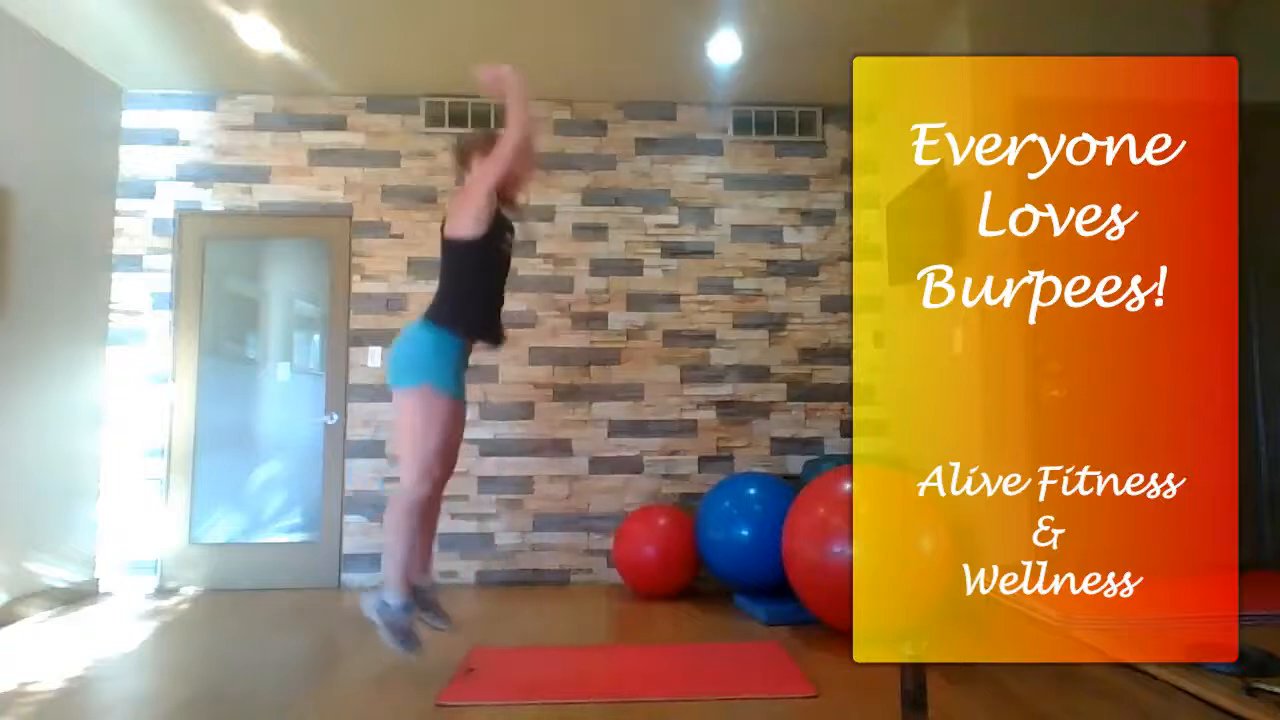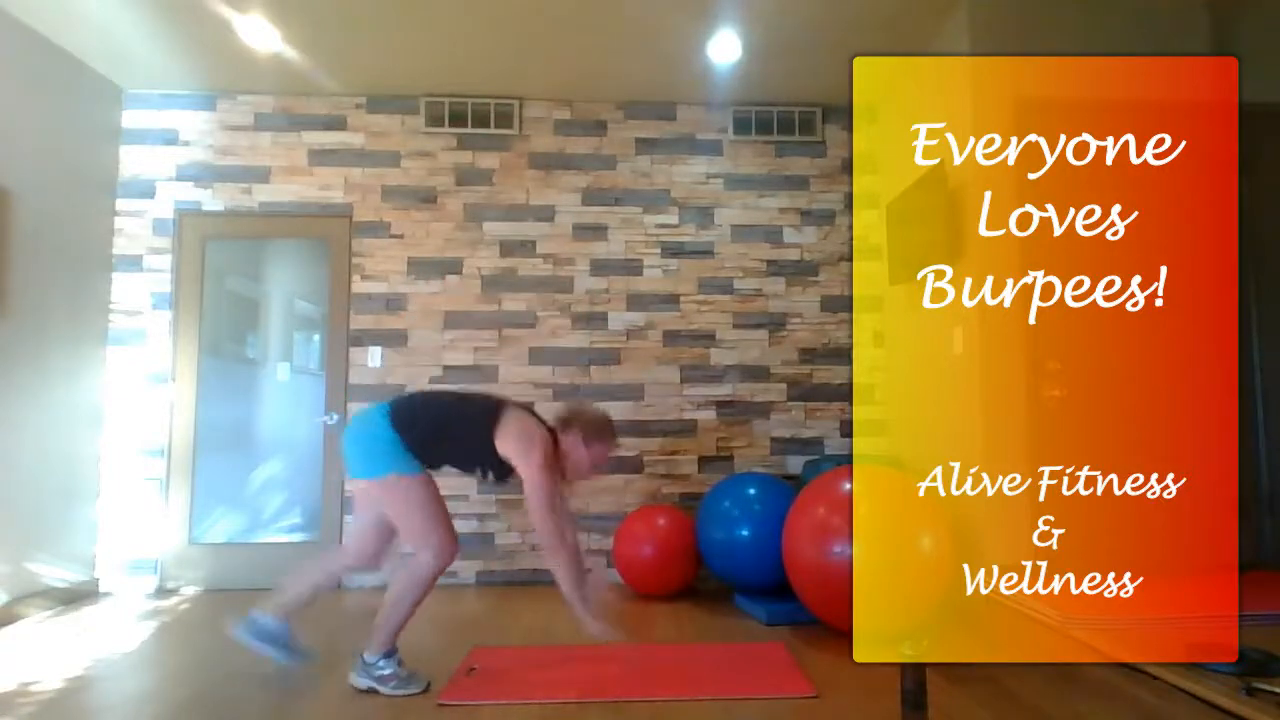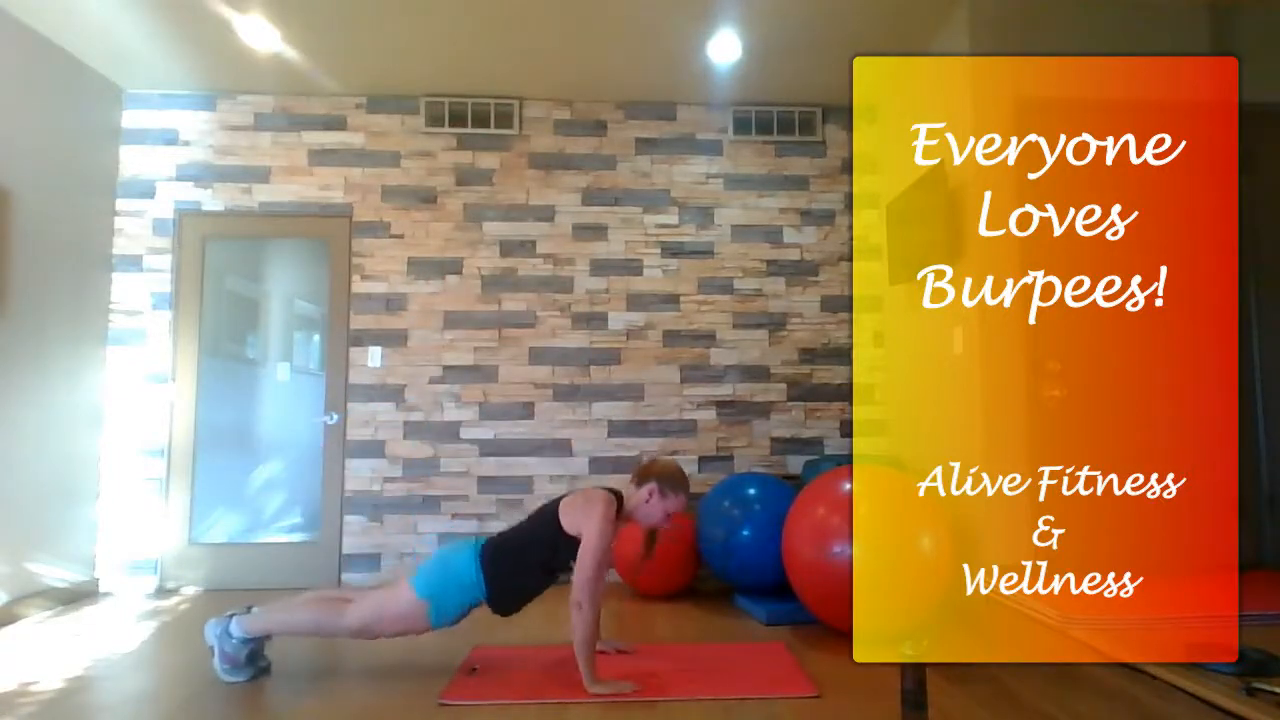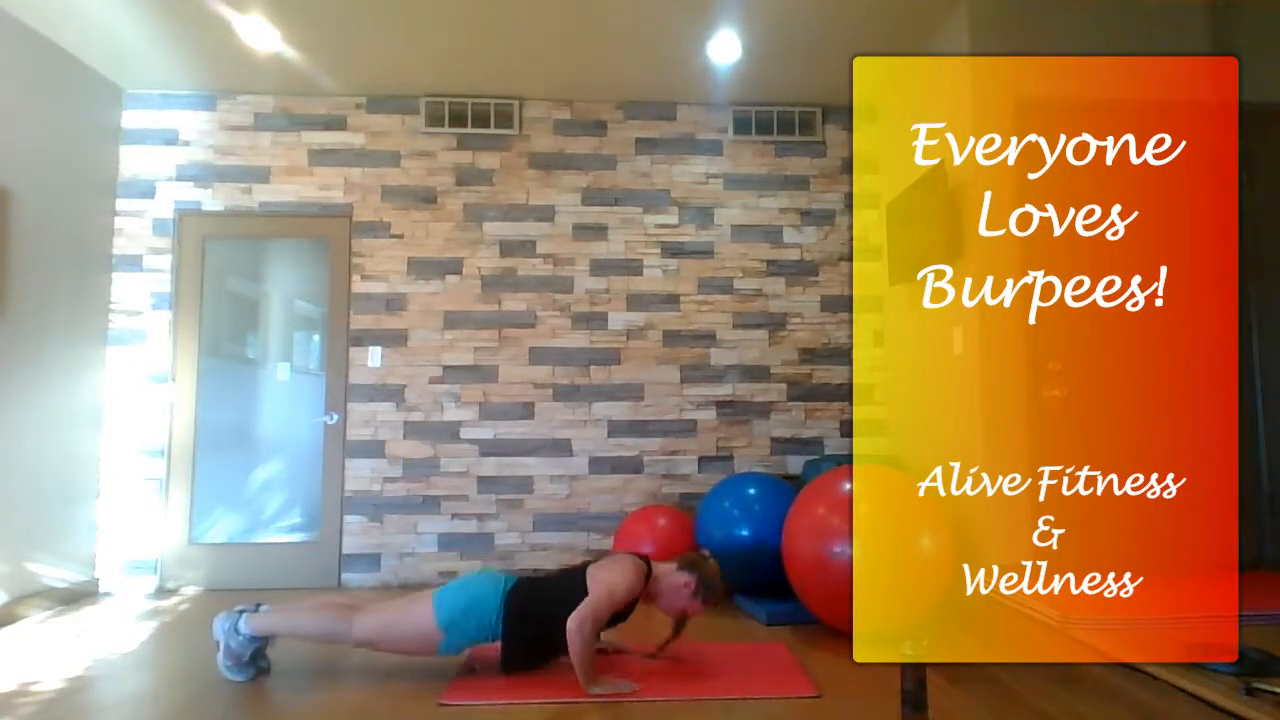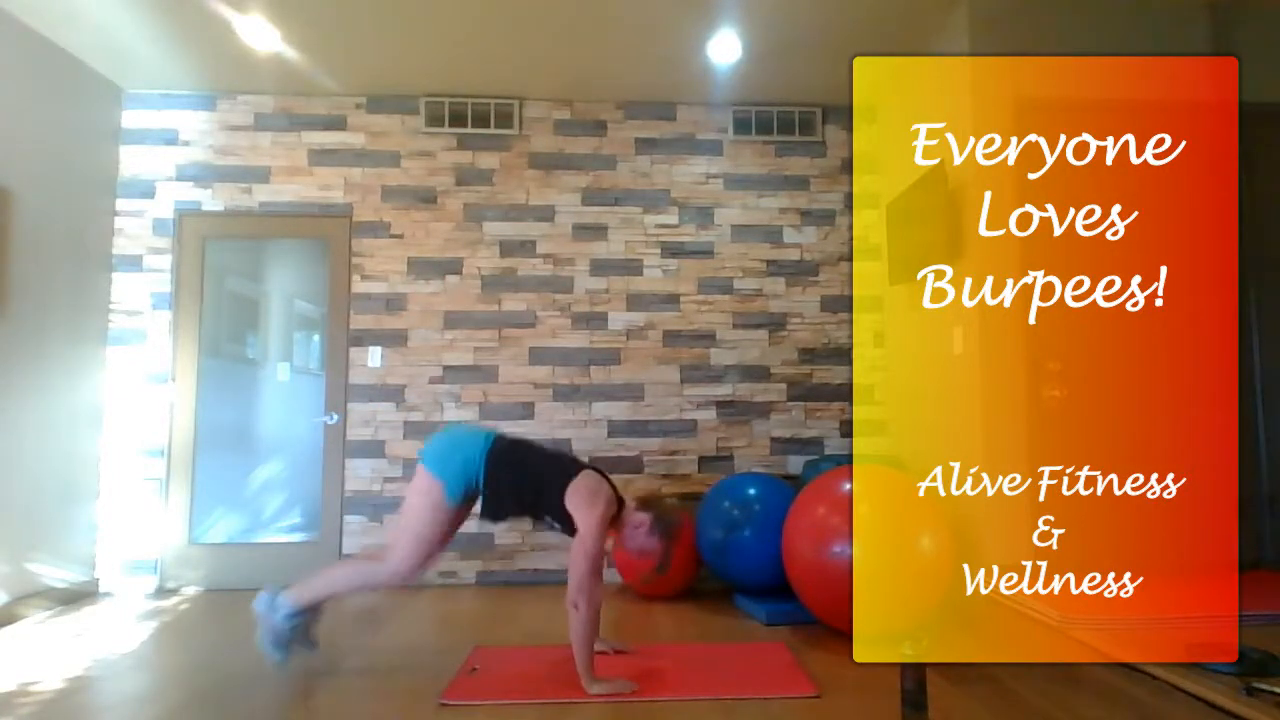
dt=1s
person 1, frame 1
left shoulder: (486, 206)
right shoulder: (475, 203)
left elbow: (523, 160)
right elbow: (518, 142)
left wrist: (510, 96)
right wrist: (513, 90)
left hip: (446, 352)
right hip: (432, 349)
left knee: (435, 477)
right knee: (421, 478)
left ankle: (415, 583)
right ankle: (391, 596)
person 1, frame 2
left shoulder: (546, 445)
right shoulder: (536, 448)
left elbow: (563, 525)
right elbow: (550, 541)
left wrist: (586, 584)
right wrist: (588, 614)
left hip: (385, 433)
right hip: (385, 437)
left knee: (360, 554)
right knee: (437, 551)
left ankle: (265, 620)
right ankle: (375, 662)
person 1, frame 3
left shoulder: (605, 508)
right shoulder: (602, 513)
left elbow: (587, 586)
right elbow: (583, 599)
left wrist: (593, 641)
right wrist: (591, 679)
left hip: (471, 566)
right hip: (467, 575)
left knee: (359, 603)
right knee: (353, 621)
left ankle: (248, 620)
right ankle: (238, 629)
person 1, frame 4
left shoulder: (633, 567)
right shoulder: (632, 578)
right elbow: (577, 624)
left wrist: (599, 642)
right wrist: (591, 682)
left hip: (498, 593)
right hip: (488, 607)
left knee: (369, 615)
right knee: (359, 628)
left ankle: (255, 618)
right ankle: (245, 627)
person 1, frame 5
left shoulder: (602, 506)
right shoulder: (597, 510)
left elbow: (589, 580)
right elbow: (578, 597)
left wrist: (593, 640)
right wrist: (589, 679)
left hip: (472, 455)
right hip: (461, 456)
left knee: (402, 561)
right knee: (402, 567)
left ankle: (299, 605)
right ankle: (284, 604)
